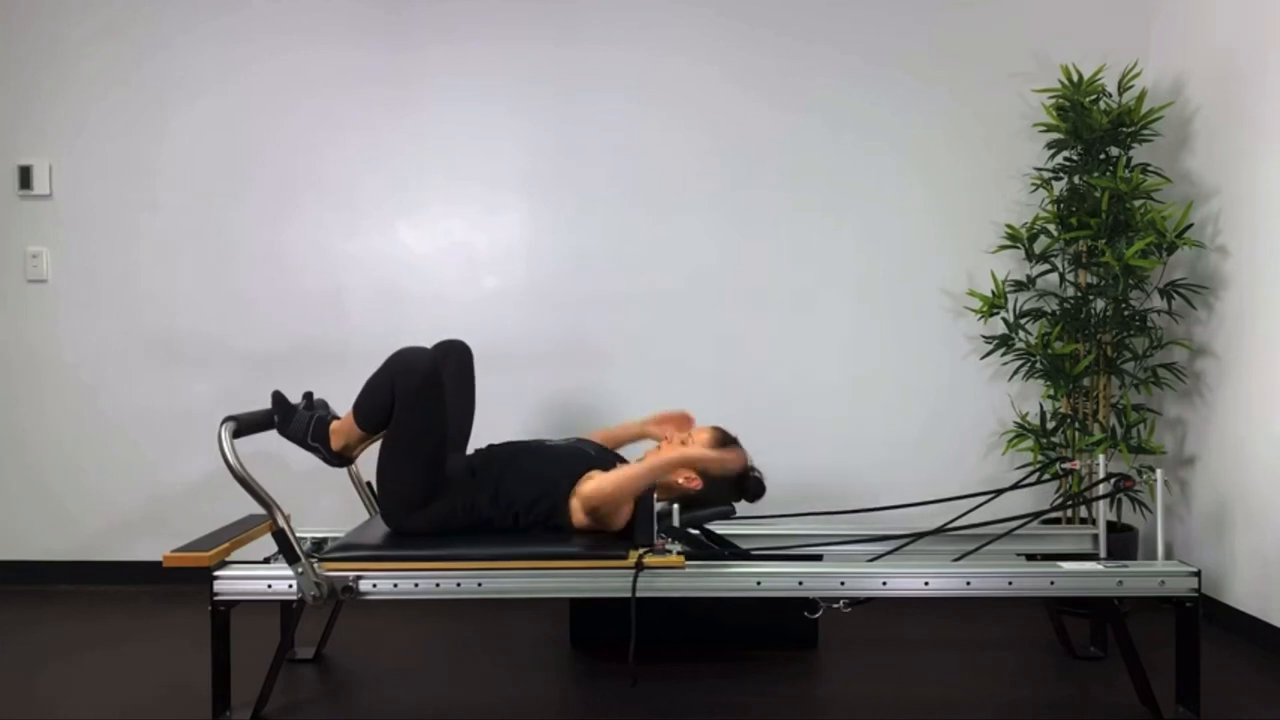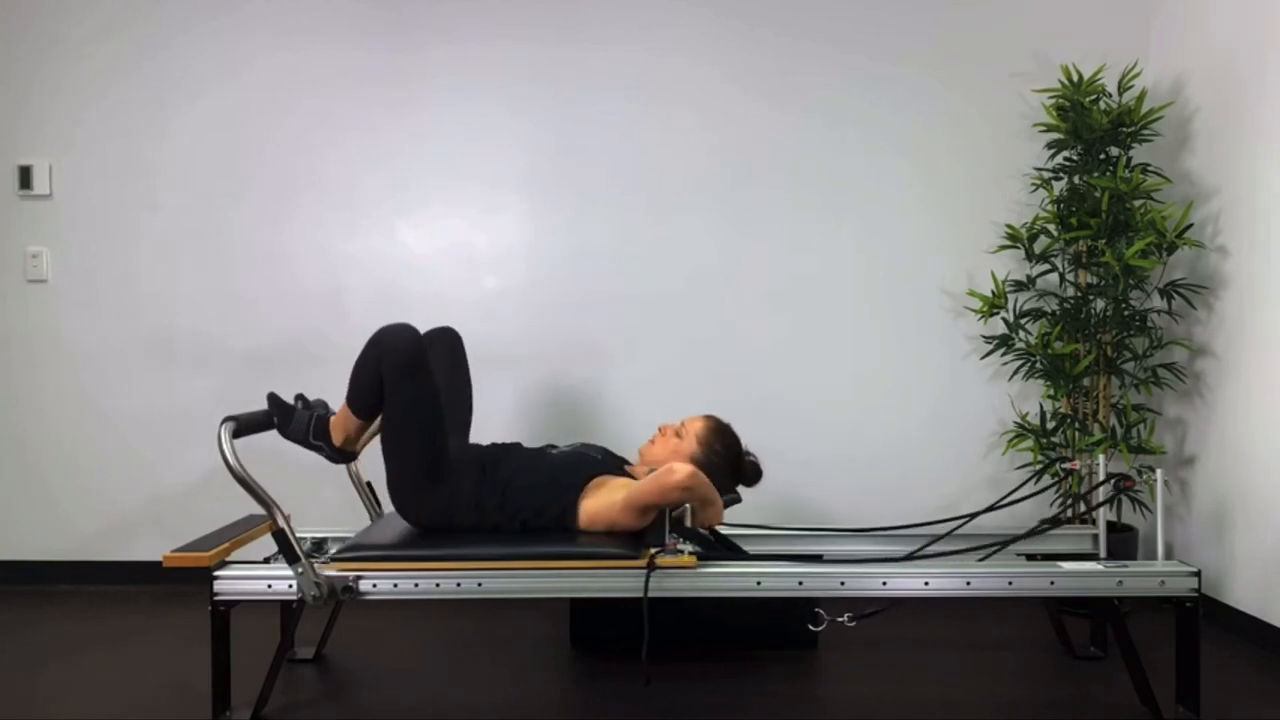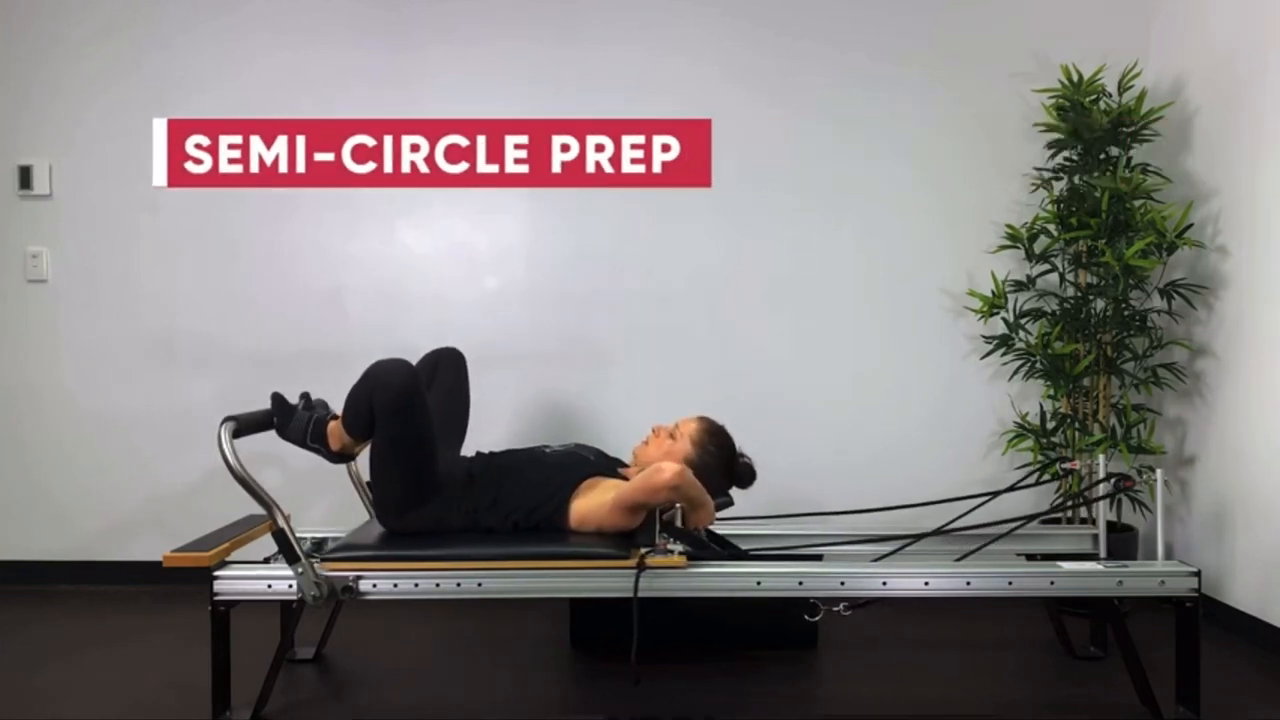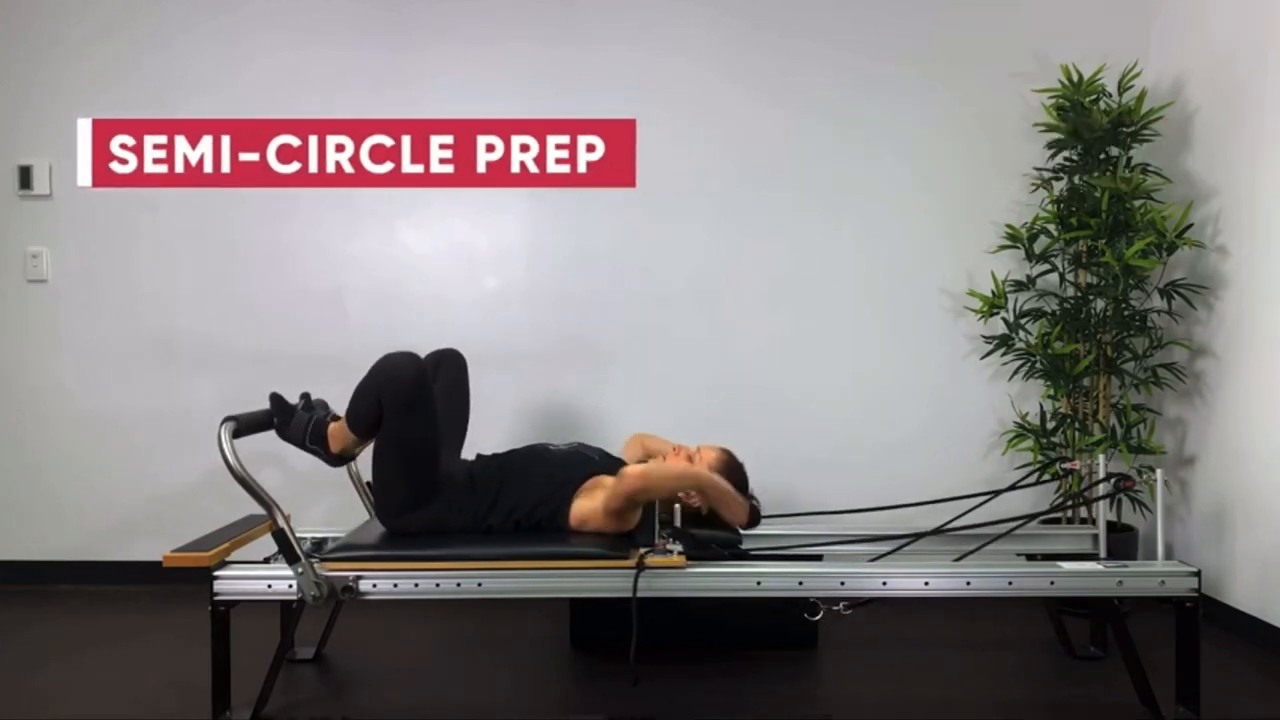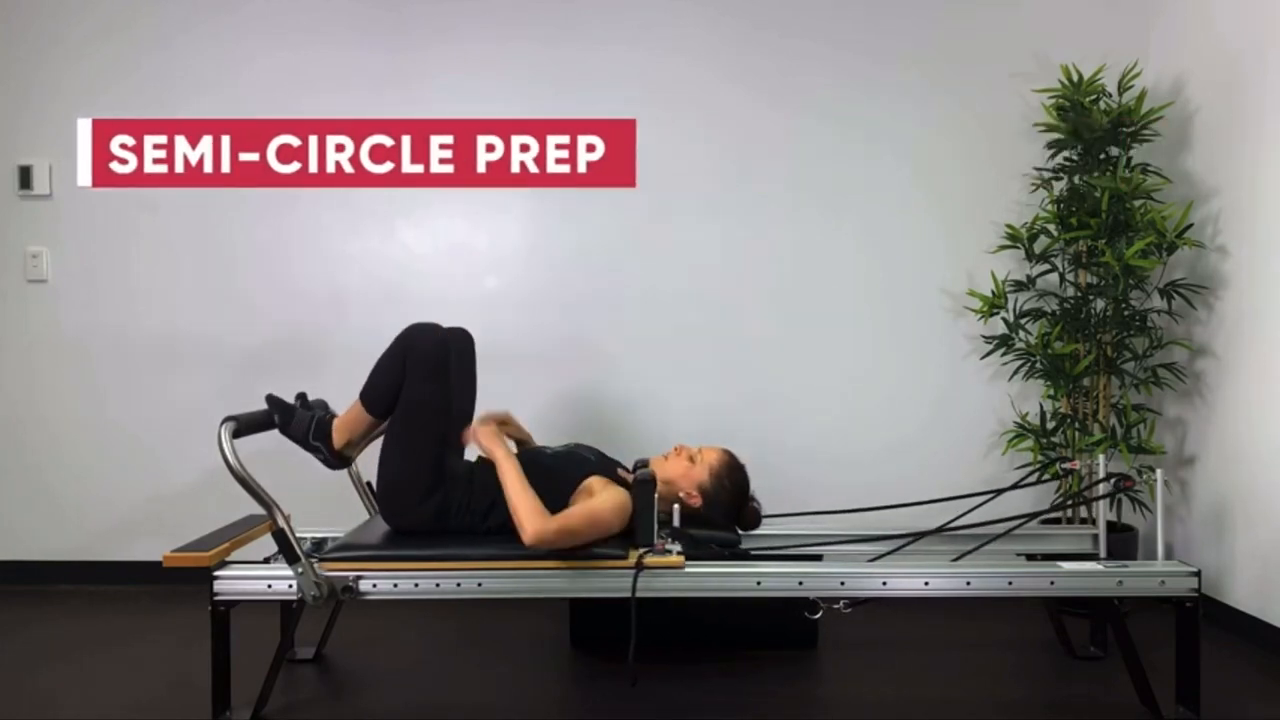
dt=1s
person 1, frame 1
left shoulder: (616, 509)
right shoulder: (627, 481)
left elbow: (590, 493)
right elbow: (584, 453)
left wrist: (692, 456)
right wrist: (645, 427)
left hip: (423, 506)
right hip: (453, 479)
left knee: (414, 366)
right knee: (450, 354)
left ankle: (334, 441)
right ankle: (342, 431)
person 1, frame 2
left shoulder: (629, 506)
right shoulder: (629, 476)
left elbow: (680, 478)
left wrist: (708, 507)
left hip: (435, 495)
right hip: (460, 473)
left knee: (398, 341)
right knee: (439, 340)
left ankle: (335, 436)
right ankle: (343, 428)
person 1, frame 3
left shoulder: (620, 506)
right shoulder: (622, 478)
left elbow: (666, 478)
left wrist: (700, 507)
left hip: (423, 507)
right hip: (448, 481)
left knee: (394, 377)
right knee: (445, 361)
left ankle: (333, 439)
right ankle: (341, 431)
person 1, frame 4
left shoulder: (623, 511)
right shoulder: (628, 485)
left elbow: (647, 475)
right elbow: (639, 442)
left wrist: (718, 491)
left hip: (423, 508)
right hip: (449, 486)
left knee: (402, 371)
right knee: (445, 362)
left ankle: (333, 441)
right ankle: (339, 430)
person 1, frame 5
left shoulder: (617, 506)
right shoulder: (625, 484)
left elbow: (538, 532)
left wrist: (505, 452)
right wrist: (519, 435)
left hip: (423, 504)
right hip: (448, 488)
left knee: (424, 341)
right knee: (452, 341)
left ankle: (334, 439)
right ankle: (337, 430)
